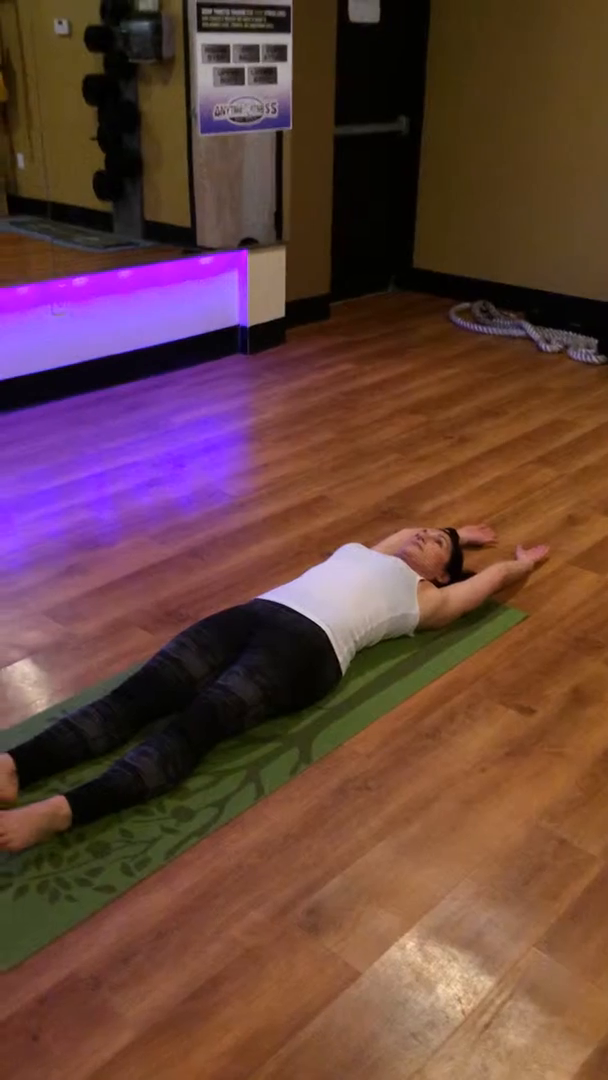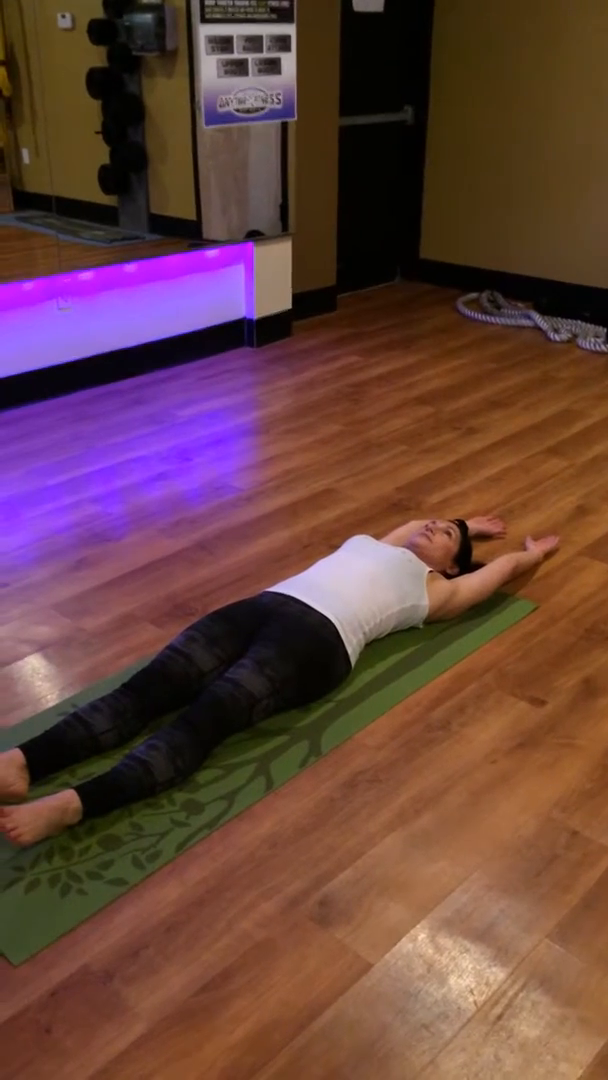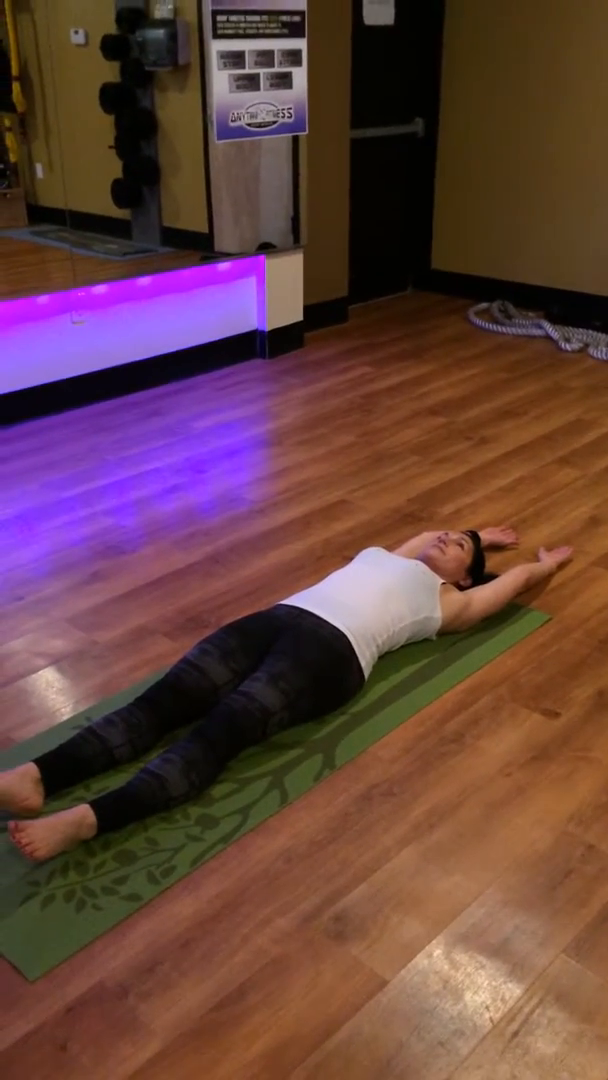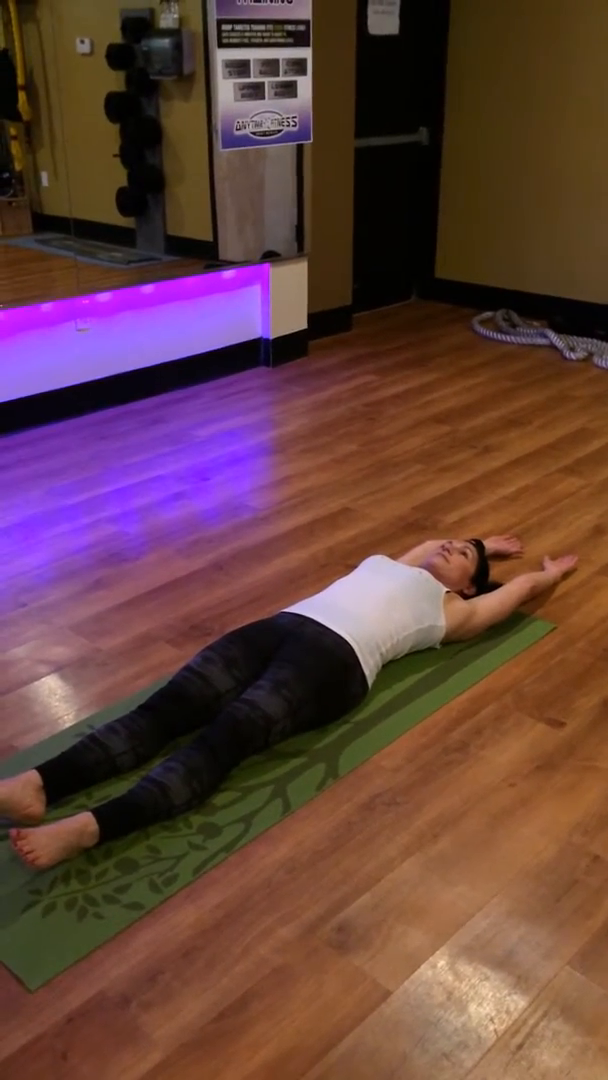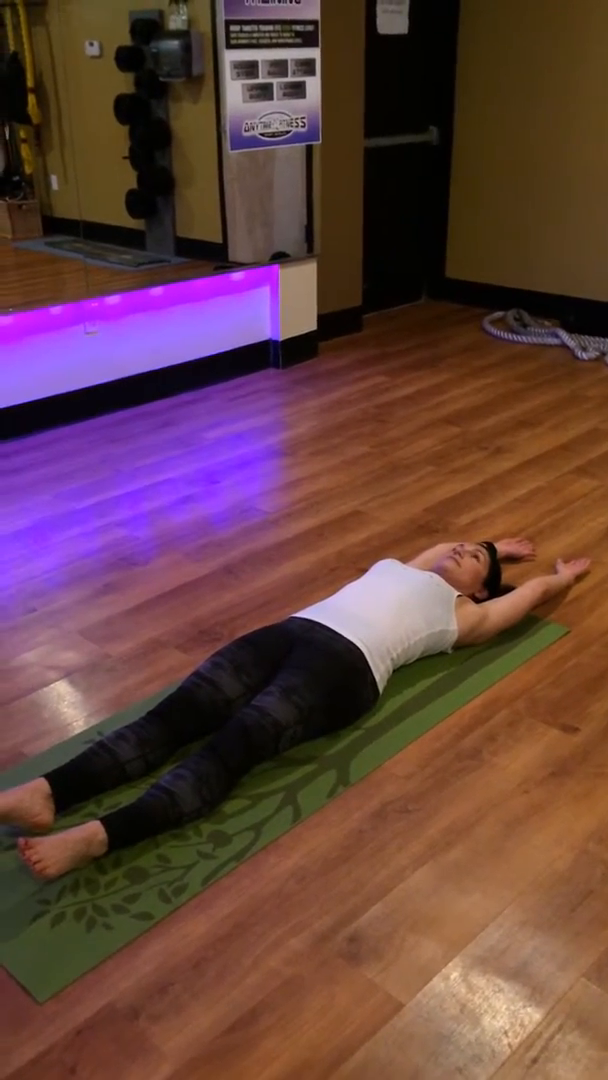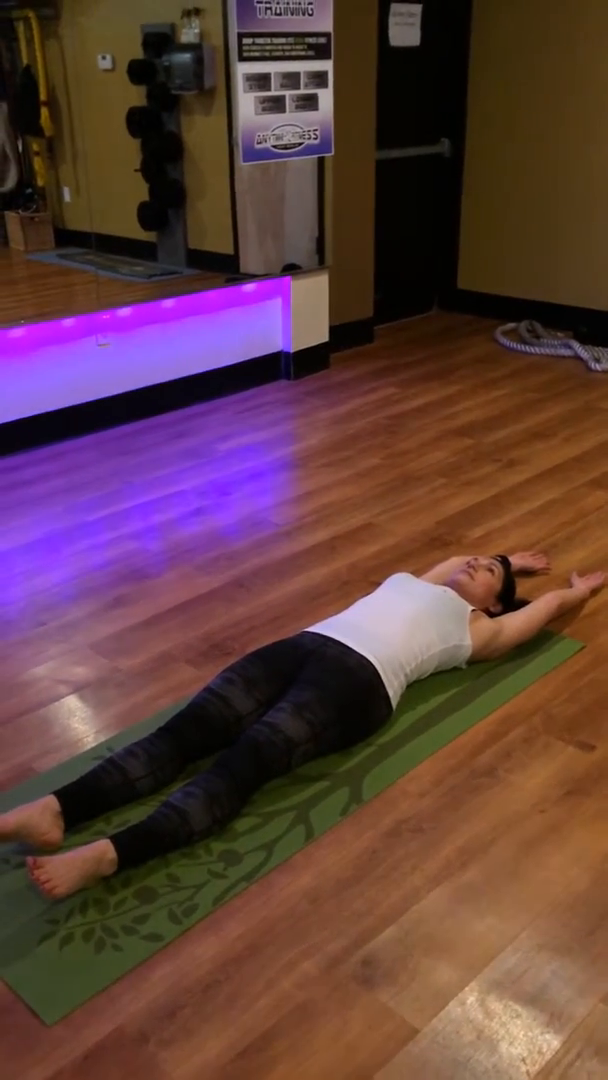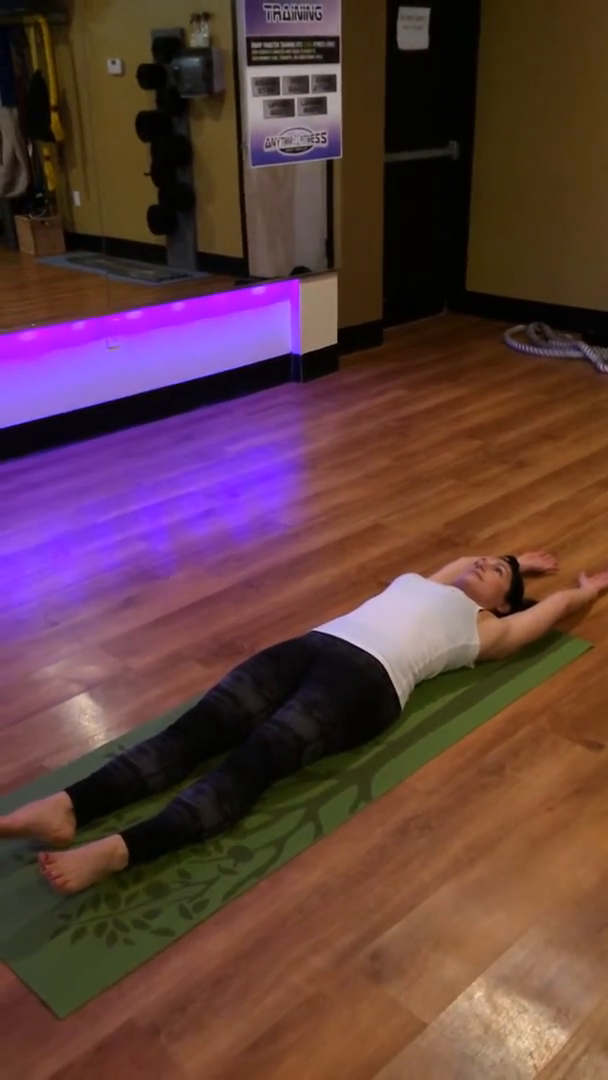
dt=0.7s
person 1, frame 1
left shoulder: (426, 597)
right shoulder: (364, 551)
left elbow: (495, 577)
right elbow: (410, 533)
left wrist: (527, 560)
right wrist: (459, 532)
left hip: (310, 643)
right hip: (257, 612)
left knee: (195, 722)
right knee: (140, 693)
left ankle: (63, 810)
person 1, frame 2
left shoulder: (435, 589)
right shoulder: (372, 544)
left elbow: (505, 567)
right elbow: (416, 524)
left wrist: (536, 551)
right wrist: (465, 522)
left hip: (320, 638)
right hip: (265, 606)
left knee: (206, 716)
right knee: (151, 686)
left ankle: (73, 805)
person 1, frame 3
left shoulder: (449, 600)
right shoulder: (388, 556)
left elbow: (518, 579)
right elbow: (432, 534)
left wrist: (550, 561)
right wrist: (479, 534)
left hip: (333, 650)
right hip: (280, 618)
left knee: (220, 729)
right knee: (166, 699)
left ankle: (87, 819)
person 1, frame 4
left shoulder: (452, 610)
right shoulder: (390, 563)
left elbow: (522, 587)
right elbow: (433, 544)
left wrist: (554, 571)
right wrist: (483, 542)
left hip: (337, 658)
right hip: (283, 626)
left knee: (224, 736)
right knee: (169, 706)
left ankle: (90, 827)
person 1, frame 5
left shoulder: (464, 614)
right shoulder: (402, 568)
left elbow: (535, 590)
right elbow: (446, 547)
left wrist: (567, 573)
right wrist: (492, 544)
left hip: (348, 664)
right hip: (293, 630)
left knee: (233, 743)
right knee: (179, 713)
left ankle: (98, 835)
right ankle: (47, 791)
person 1, frame 6
left shoulder: (478, 630)
right shoulder: (411, 582)
left elbow: (550, 604)
right elbow: (455, 560)
right wrist: (509, 558)
left hip: (360, 680)
right hip: (305, 646)
left knee: (244, 761)
right knee: (188, 729)
left ankle: (107, 854)
right ankle: (57, 809)
person 1, frame 7
left shoulder: (485, 629)
right shoulder: (420, 583)
left elbow: (557, 605)
right elbow: (464, 561)
right wrist: (517, 558)
left hip: (369, 679)
right hip: (315, 646)
left knee: (253, 759)
right knee: (199, 729)
left ankle: (119, 850)
right ankle: (68, 805)
